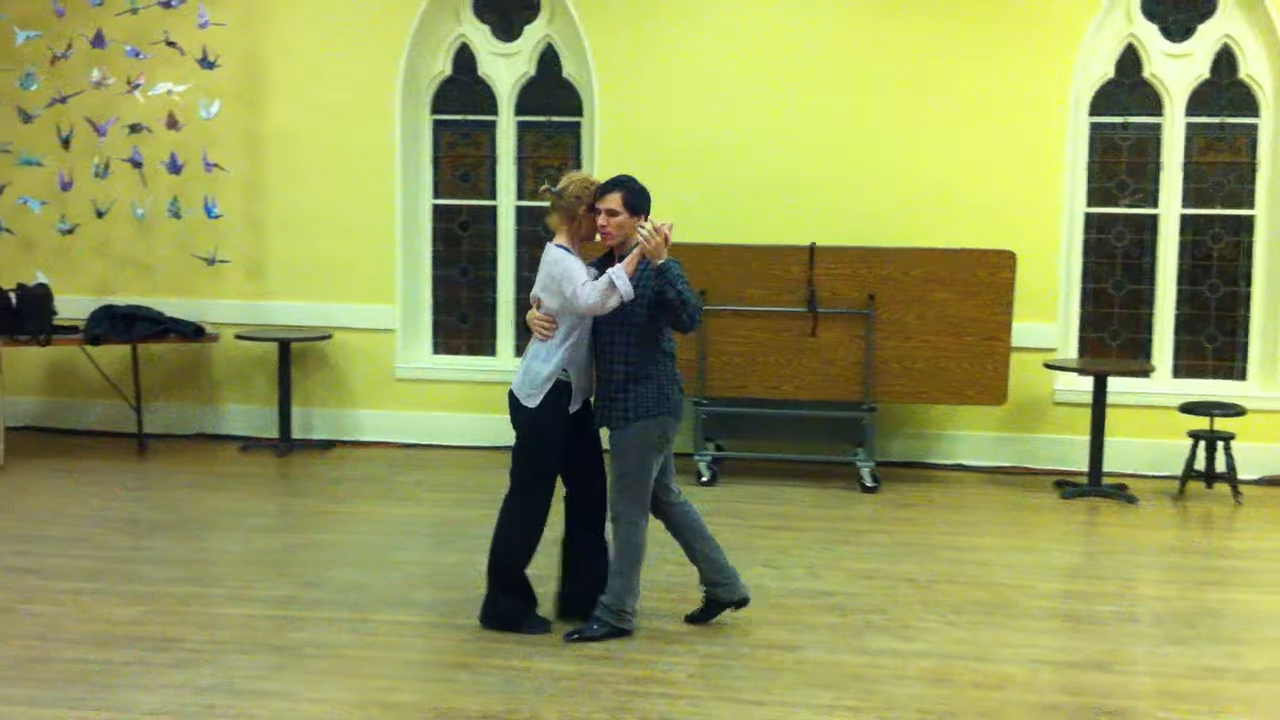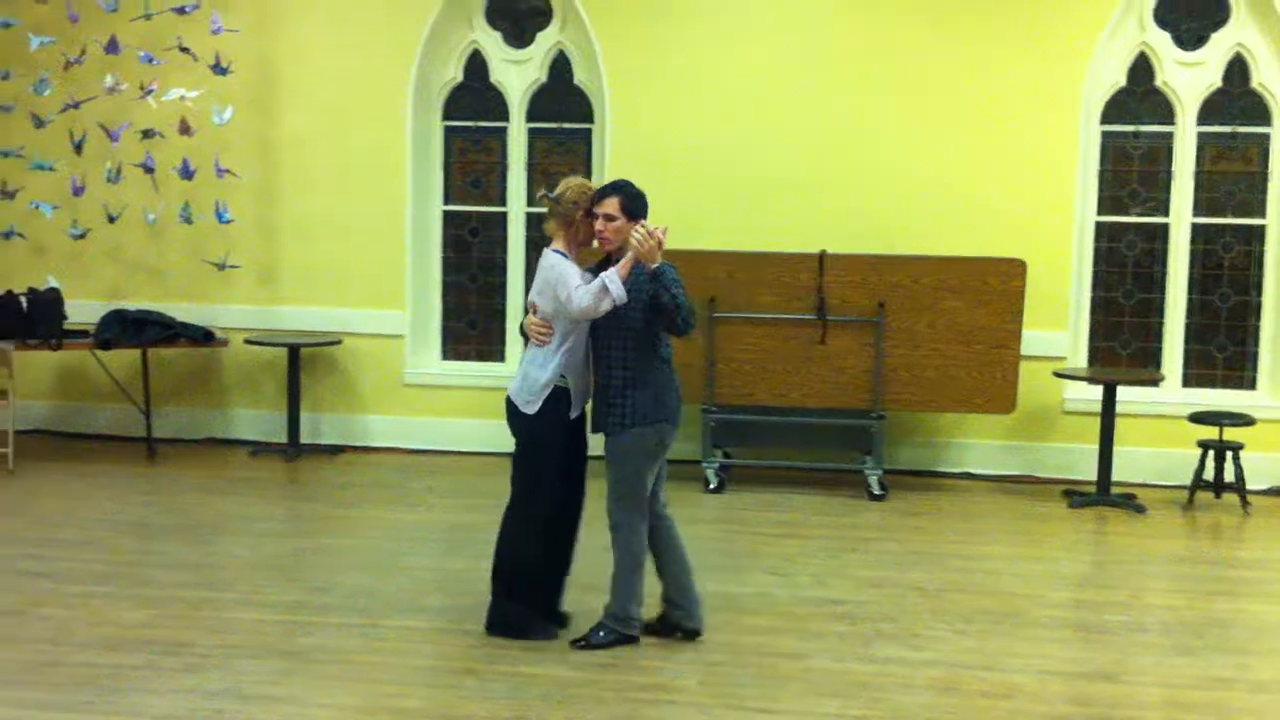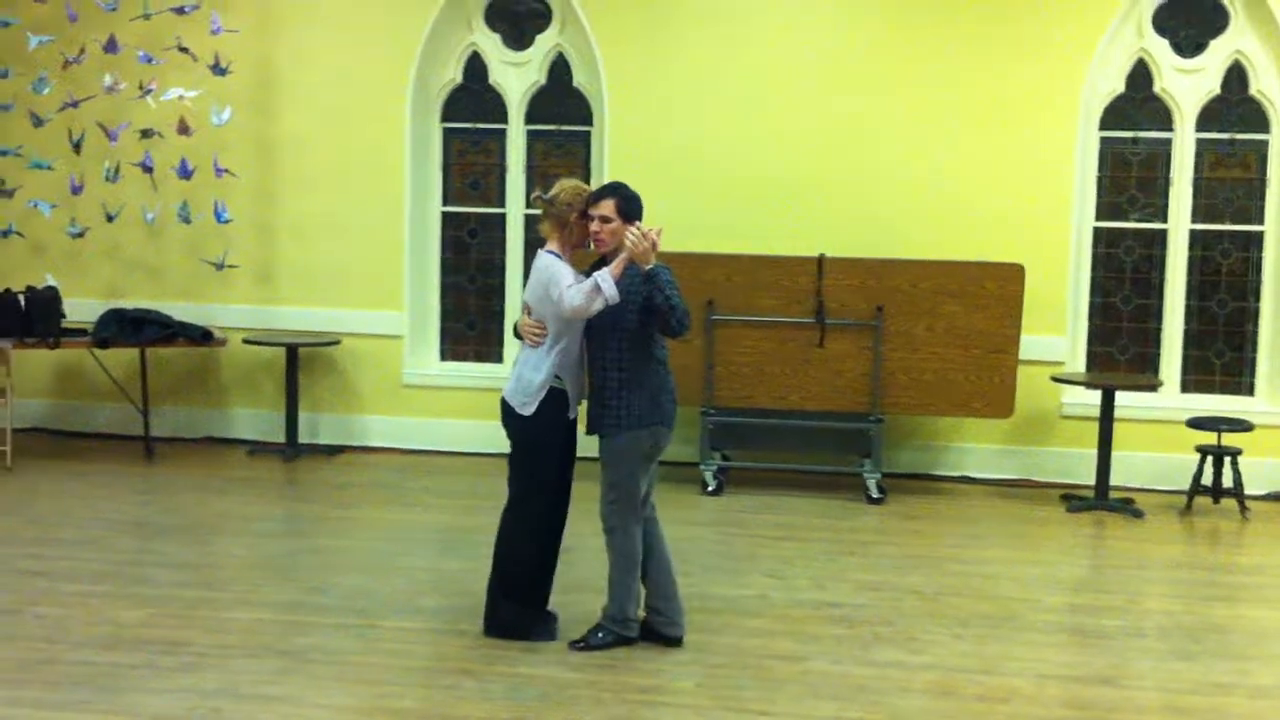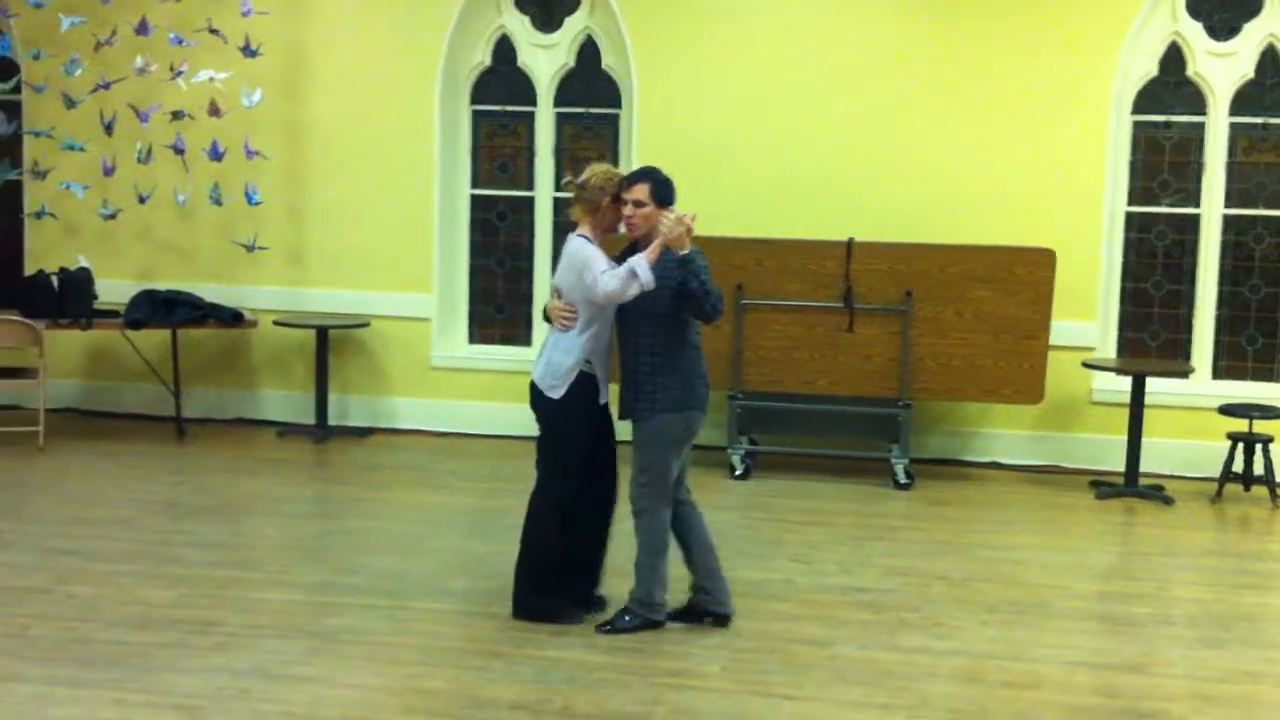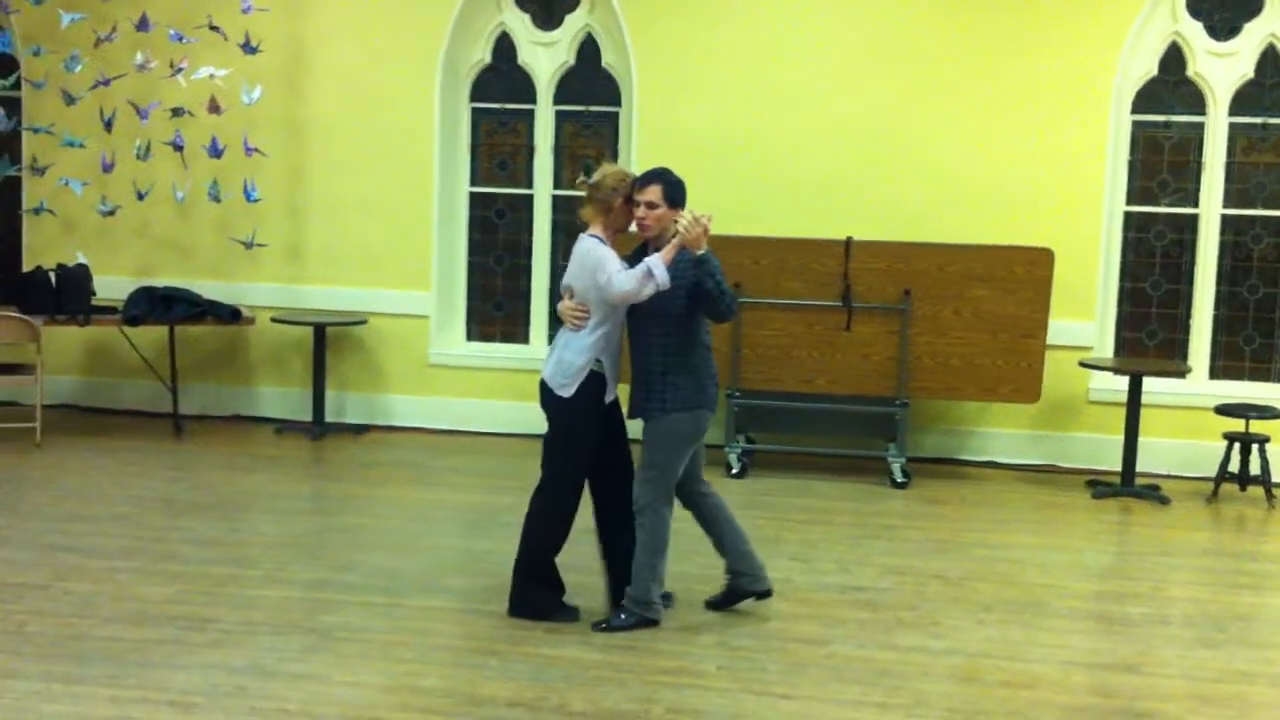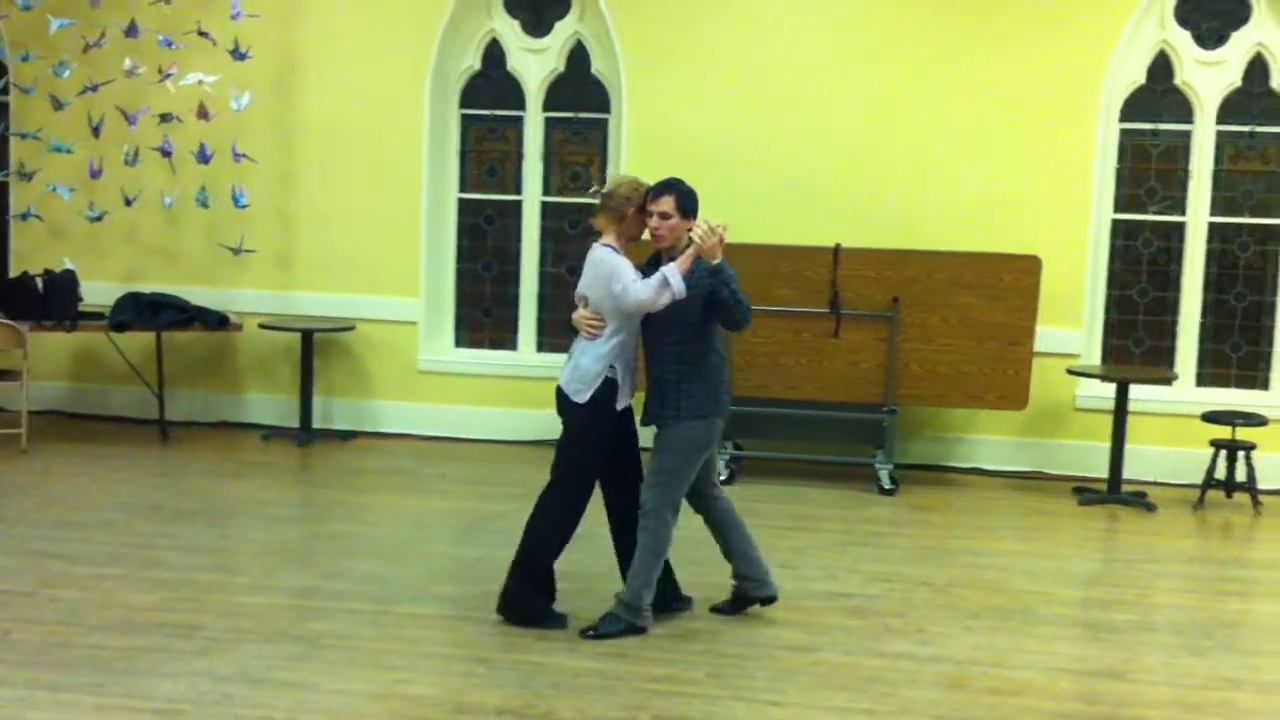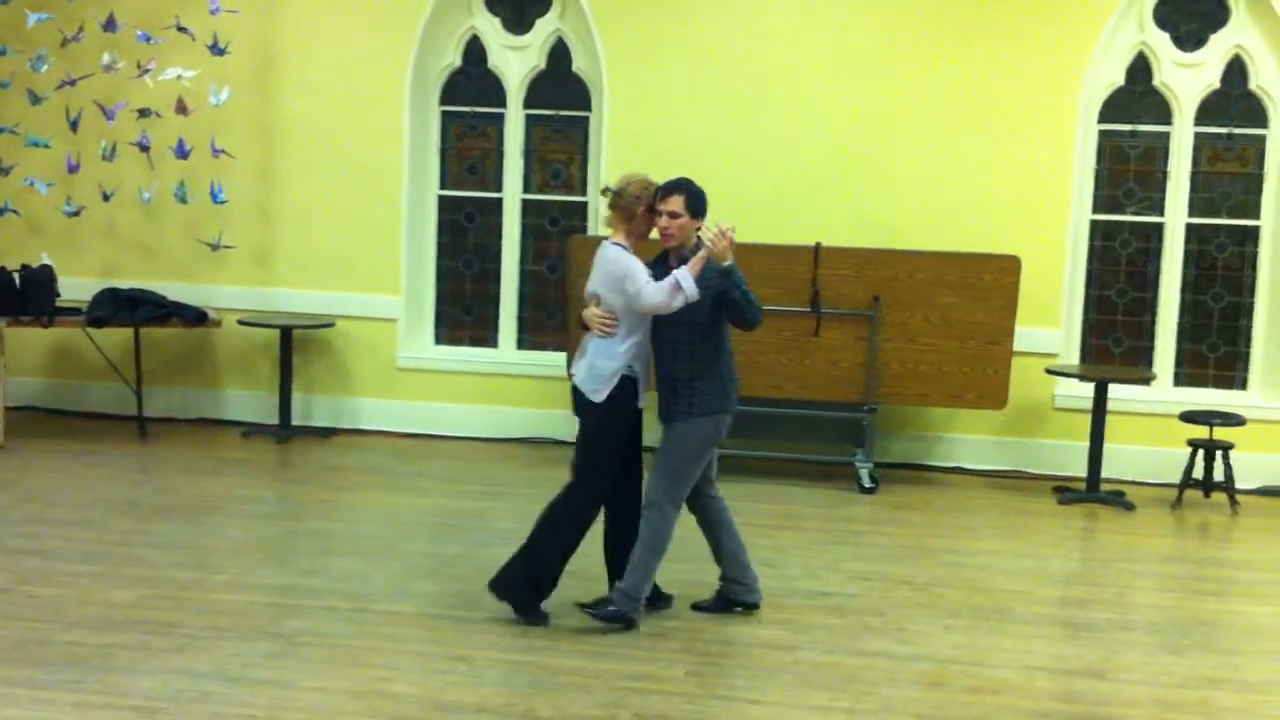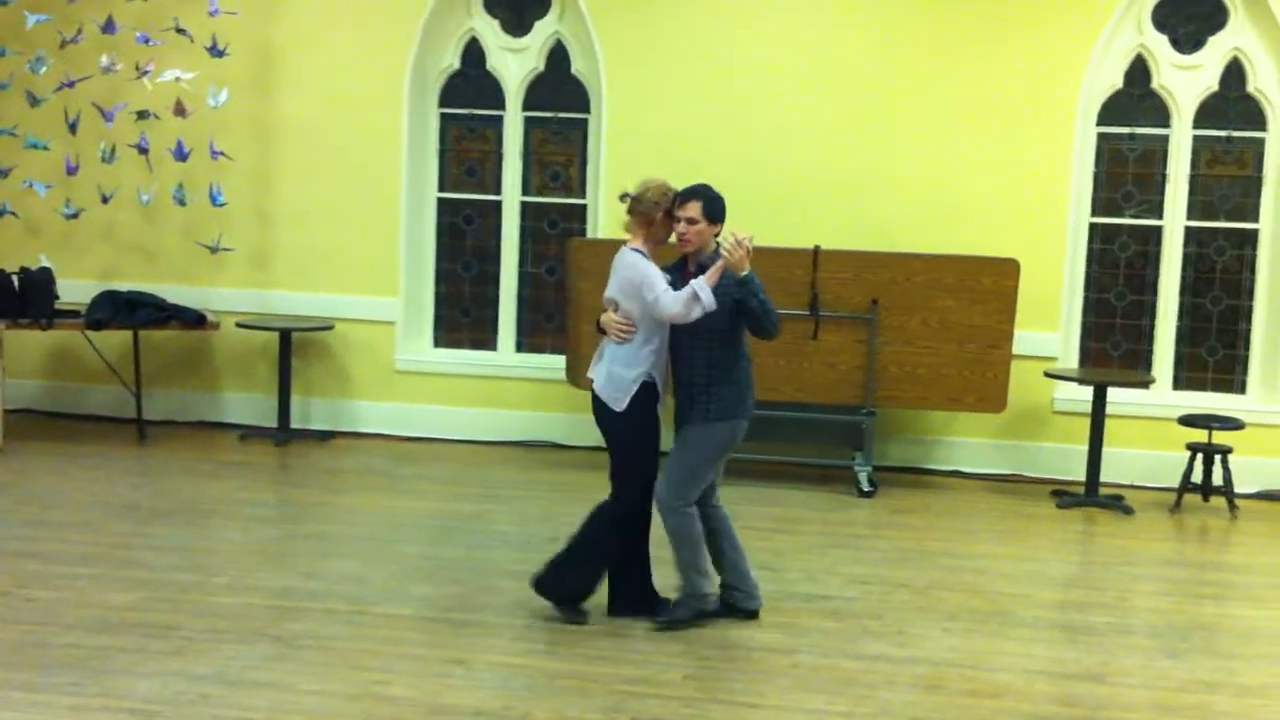
dt=0.2s
person 1, frame 1
left shoulder: (658, 269)
right shoulder: (598, 270)
left elbow: (688, 320)
left wrist: (660, 261)
right wrist: (535, 316)
left hip: (647, 405)
right hip: (627, 405)
left knee: (627, 510)
right knee: (665, 499)
left ankle: (616, 613)
right ankle: (723, 585)
person 1, frame 2
left shoulder: (654, 275)
right shoulder: (596, 275)
left elbow: (683, 324)
left wrist: (654, 265)
right wrist: (532, 323)
left hip: (645, 412)
right hip: (624, 412)
left knee: (627, 516)
right knee: (651, 512)
left ankle: (623, 621)
right ankle: (683, 612)
person 1, frame 3
left shoulder: (650, 276)
right shoulder: (591, 278)
left elbow: (678, 326)
left wrist: (648, 267)
right wrist: (525, 323)
left hip: (640, 414)
right hip: (616, 414)
left knee: (621, 517)
right knee: (640, 515)
left ankle: (621, 623)
right ankle: (665, 619)
person 1, frame 4
left shoulder: (681, 261)
right shoulder: (623, 263)
left elbow: (710, 310)
right elbow: (587, 304)
left wrist: (683, 252)
right wrist: (555, 307)
left hip: (673, 399)
right hip: (648, 398)
left knee: (650, 499)
right knee: (675, 497)
left ankle: (648, 606)
right ankle: (711, 596)
person 1, frame 5
left shoulder: (692, 263)
right shoulder: (634, 262)
left elbow: (723, 311)
right elbow: (597, 302)
left wrist: (699, 253)
right wrist: (566, 306)
left hip: (683, 398)
right hip: (660, 397)
left knee: (651, 498)
right knee: (692, 489)
left ankle: (643, 604)
right ankle: (748, 575)
person 1, frame 6
left shoulder: (706, 272)
right shoulder: (646, 272)
left elbow: (738, 320)
right elbow: (610, 311)
left wrist: (715, 262)
right wrist: (580, 315)
left hip: (695, 405)
right hip: (676, 404)
left knee: (656, 504)
right knee: (705, 494)
left ankle: (632, 610)
right ankle: (755, 582)
person 1, frame 7
left shoulder: (715, 270)
right shoulder: (653, 271)
left elbow: (750, 320)
right elbow: (620, 309)
left wrist: (726, 265)
right wrist: (590, 314)
left hip: (705, 404)
right hip: (681, 402)
left knee: (661, 499)
right knee: (701, 495)
left ankle: (628, 601)
right ankle: (741, 587)
person 1, frame 8
left shoulder: (731, 277)
right shoulder: (670, 277)
left elbow: (767, 329)
right elbow: (631, 311)
left wrist: (743, 274)
right wrist: (608, 318)
left hip: (721, 409)
right hip: (693, 407)
left knee: (673, 497)
right knee: (701, 501)
left ankle: (697, 597)
right ankle: (741, 595)
person 2, frame 1
left shoulder: (568, 259)
right shoulder: (560, 261)
right elbow: (591, 301)
right wrist: (639, 254)
left hip: (569, 396)
right hip: (543, 398)
left knee: (588, 492)
right knee: (529, 499)
left ankle: (583, 596)
right ankle: (504, 606)
person 2, frame 2
left shoulder: (564, 264)
right shoulder: (558, 266)
right elbow: (583, 306)
right wrist: (631, 259)
left hip: (563, 402)
right hip: (541, 403)
left knee: (563, 503)
right knee: (531, 505)
left ankle: (538, 603)
right ankle: (510, 613)
person 2, frame 3
left shoulder: (556, 264)
right shoulder: (552, 267)
right elbow: (576, 304)
right wrist: (624, 259)
left hip: (553, 402)
right hip: (536, 404)
left knee: (550, 505)
right knee: (529, 506)
left ankle: (529, 606)
right ankle: (508, 615)
person 2, frame 4
left shoulder: (586, 249)
right shoulder: (583, 252)
right elbow: (611, 290)
right wrist: (661, 244)
left hip: (583, 385)
right hip: (565, 387)
left knee: (597, 486)
right knee: (558, 489)
left ankle: (574, 588)
right ankle: (536, 597)
person 2, frame 5
left shoulder: (596, 249)
right shoulder: (595, 252)
right elbow: (627, 289)
right wrist: (676, 246)
left hip: (594, 384)
right hip: (575, 387)
left knee: (616, 484)
right knee: (560, 487)
left ankle: (630, 583)
right ankle: (532, 595)
person 2, frame 6
left shoulder: (608, 257)
right shoulder: (609, 261)
right elbow: (644, 298)
right wrist: (692, 255)
left hip: (607, 392)
right hip: (591, 394)
left knee: (627, 492)
right knee: (567, 494)
left ankle: (652, 590)
right ankle: (524, 599)
person 2, frame 7
left shoulder: (614, 255)
right shoulder: (620, 261)
right elbow: (656, 300)
right wrist: (702, 258)
left hip: (614, 387)
right hip: (607, 390)
left knee: (625, 491)
right knee: (587, 490)
right ankle: (521, 583)
person 2, frame 8
left shoulder: (632, 259)
right shoulder: (638, 267)
right elbow: (674, 309)
right wrist: (721, 267)
left hip: (626, 391)
right hip: (627, 394)
left knee: (637, 494)
right knee: (629, 496)
left ankle: (632, 593)
right ankle: (564, 580)
